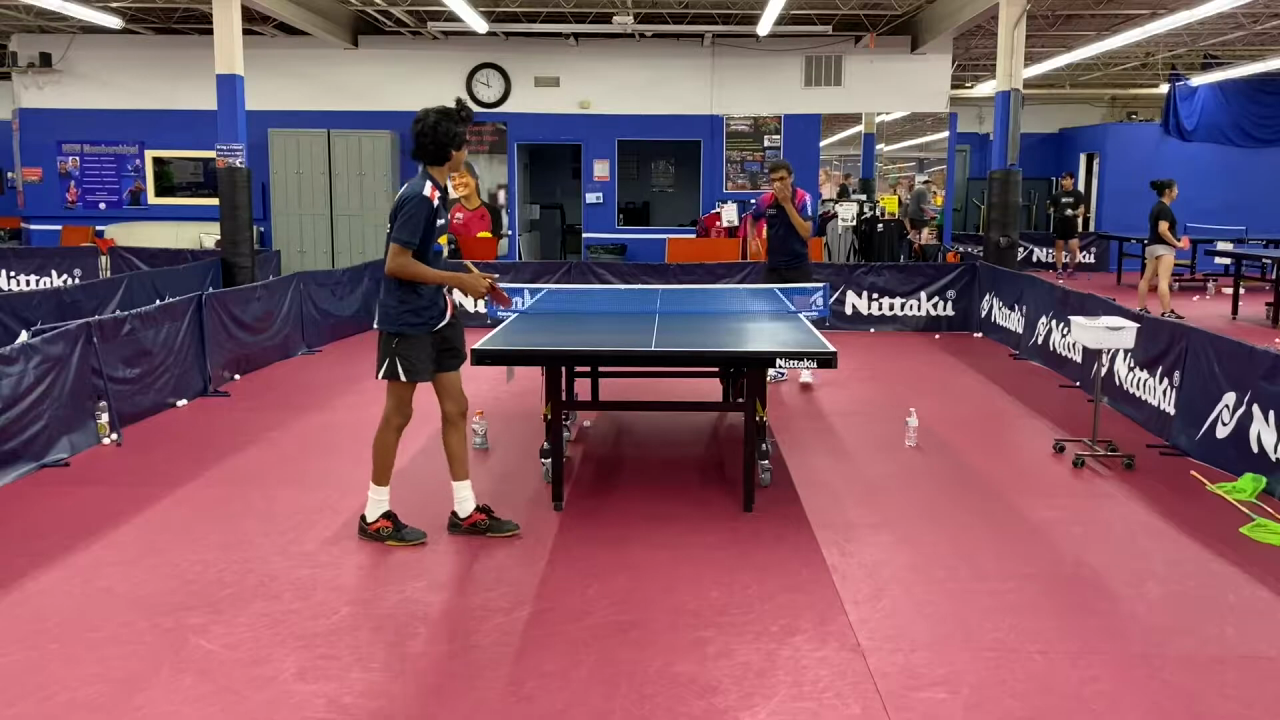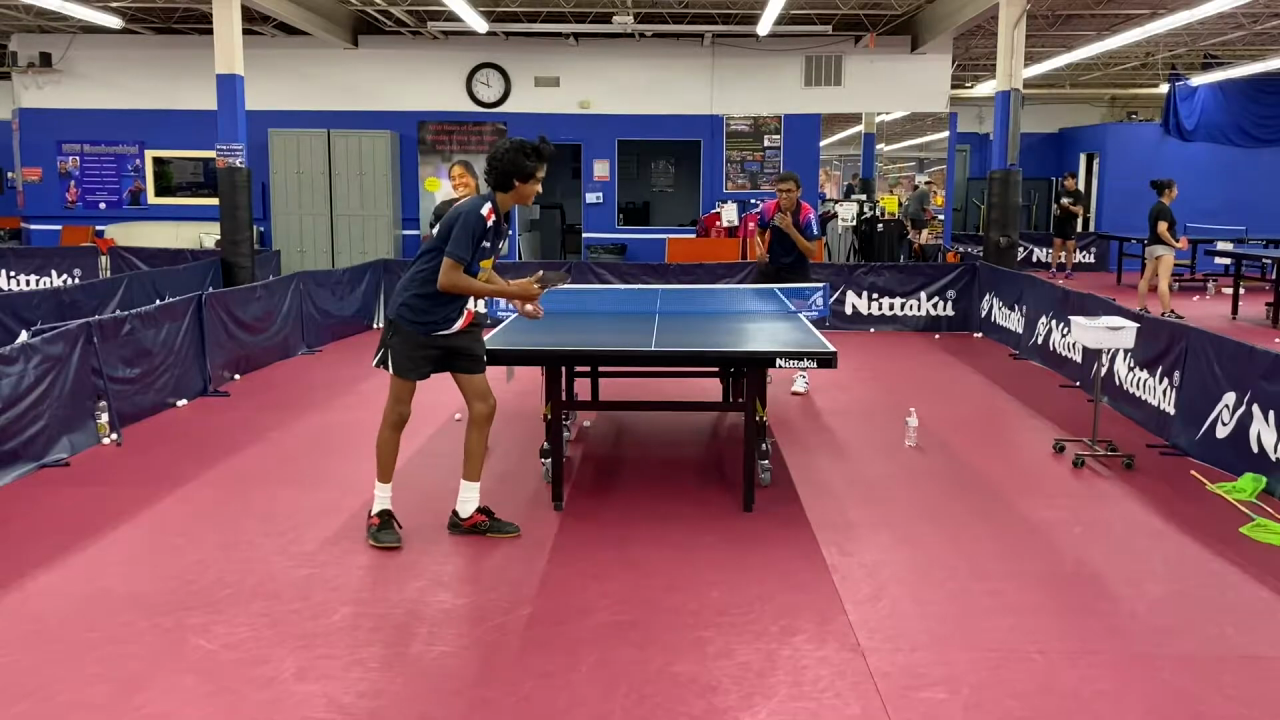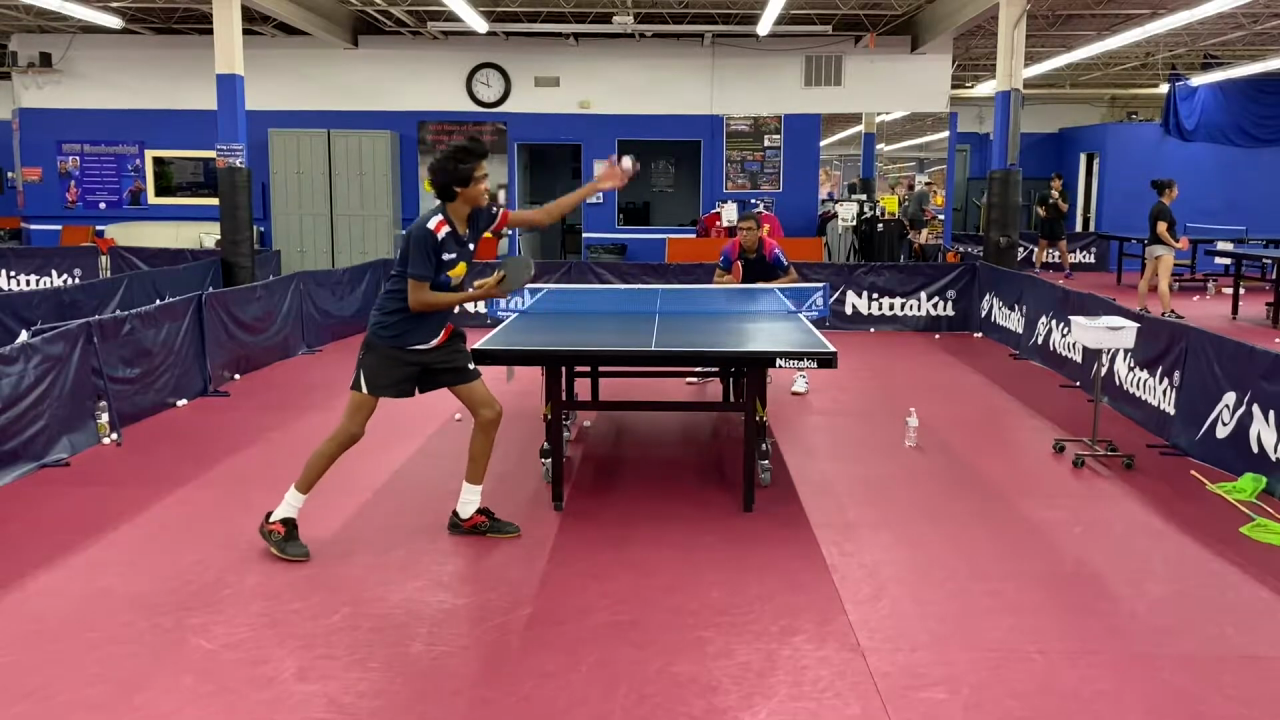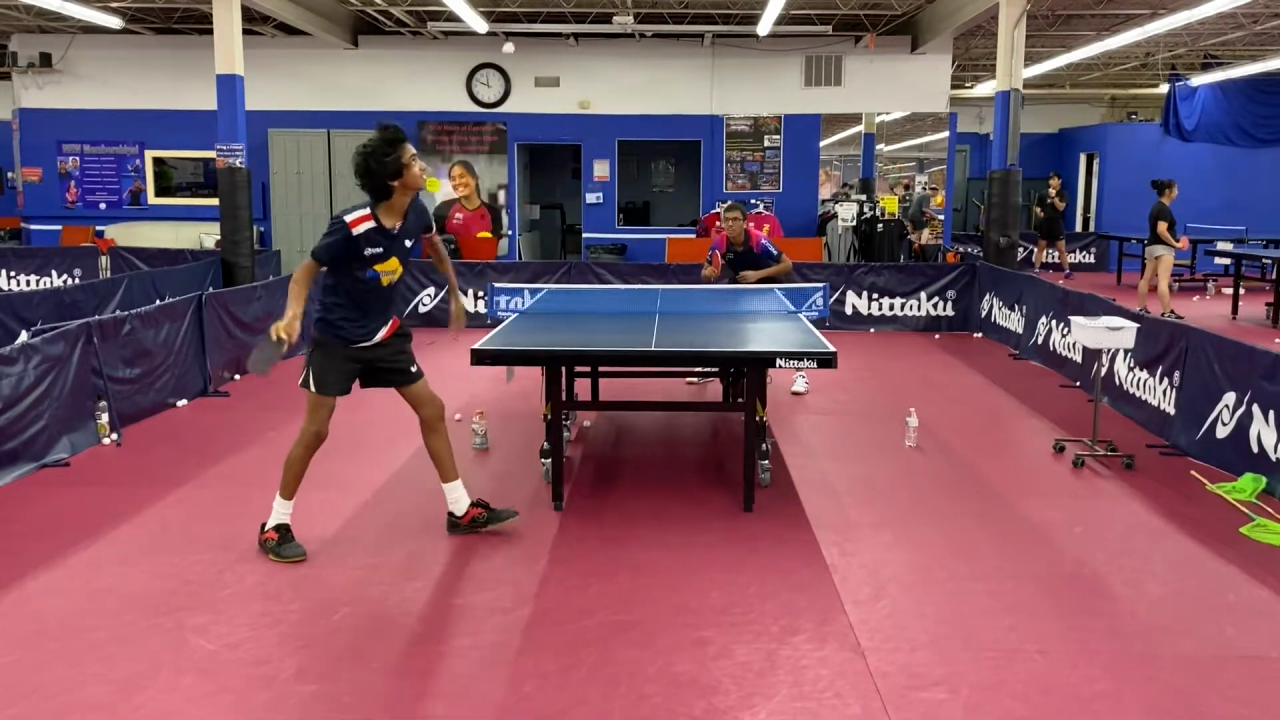
dt=0.5s
person 1, frame 1
left shoulder: (435, 192)
right shoulder: (419, 198)
right elbow: (397, 265)
left wrist: (456, 286)
right wrist: (459, 281)
left hip: (436, 320)
right hip: (407, 323)
left knee: (455, 409)
right knee: (398, 416)
left ankle: (465, 511)
right ankle: (375, 515)
person 1, frame 2
left shoulder: (499, 218)
right shoulder: (474, 215)
right elbow: (447, 280)
left wrist: (519, 295)
right wrist: (508, 292)
left hip: (456, 323)
right hip: (415, 320)
left knee: (483, 407)
right knee: (397, 413)
left ankle: (467, 511)
right ankle: (380, 510)
person 1, frame 3
left shoulder: (476, 218)
right shoulder: (425, 232)
left elbow: (537, 217)
right elbow: (416, 299)
left wrist: (593, 188)
right wrist: (475, 293)
left hip: (439, 339)
right hip: (391, 340)
left knee: (489, 413)
right knee: (350, 430)
left ankle: (467, 513)
right ankle: (281, 517)
person 1, frame 4
left shoulder: (416, 213)
right shoulder: (350, 227)
left elbow: (435, 247)
right elbow: (306, 271)
left wrist: (455, 295)
right wrist: (292, 315)
left hip: (385, 332)
right hip: (335, 338)
left knee: (432, 411)
right knee: (314, 432)
left ankle: (462, 510)
right ankle: (275, 524)
person 2, frame 1
left shoulder: (803, 199)
right shoulder: (765, 201)
left elbow: (806, 233)
right elbow: (751, 222)
left wrist: (787, 203)
right wrist: (753, 242)
left hip: (798, 267)
right hip: (773, 267)
left ankle: (806, 366)
right ankle: (779, 366)
person 2, frame 2
left shoulder: (808, 214)
right shoulder: (768, 209)
left elbow: (812, 253)
right elbow: (759, 234)
left wrist: (790, 229)
right wrist: (759, 251)
left hip: (796, 272)
right hip: (770, 267)
left ankle: (801, 374)
person 2, frame 3
left shoulder: (771, 248)
right shoulder: (730, 249)
left elbow: (794, 277)
right elbow: (716, 280)
left wrist: (769, 285)
right wrist: (725, 281)
left ankle: (800, 375)
right ankle: (710, 366)
person 2, frame 4
left shoulder: (759, 240)
right shoulder: (719, 243)
left elbow: (787, 265)
right elbow: (704, 274)
left wrist: (758, 274)
right wrist: (710, 273)
left hip: (768, 285)
right hip: (739, 285)
left ankle: (800, 374)
right ankle: (711, 366)
